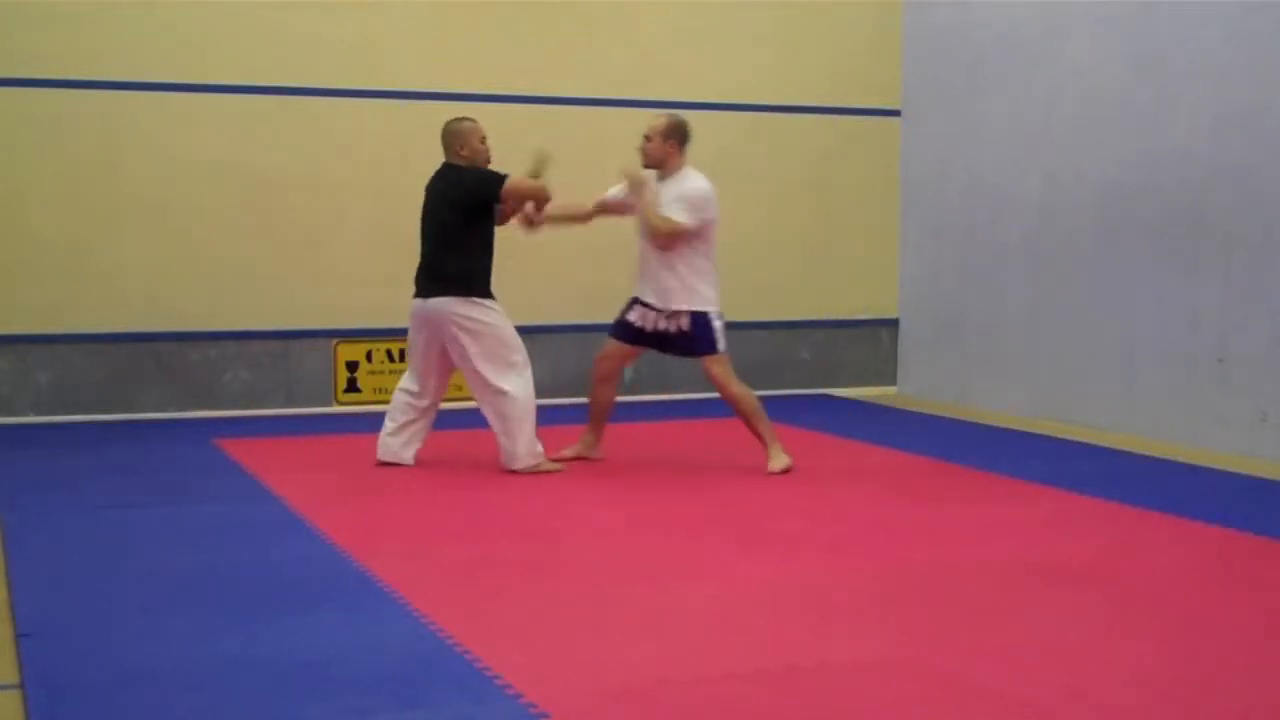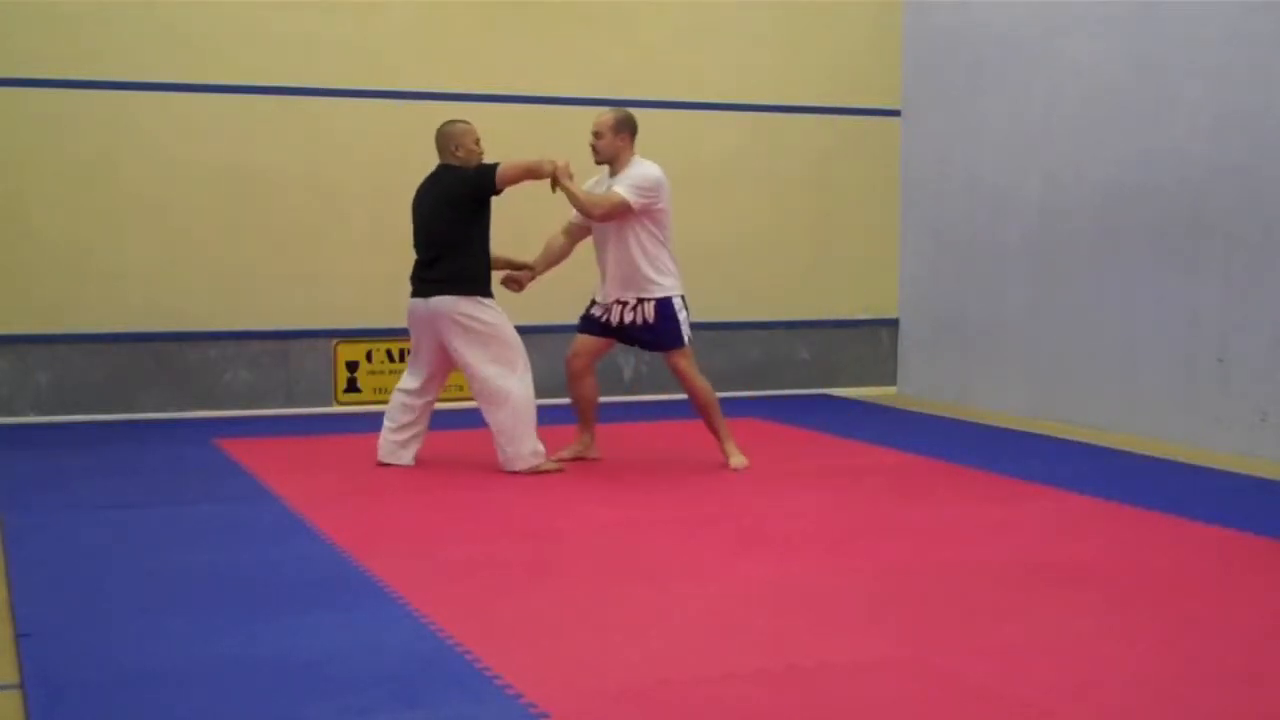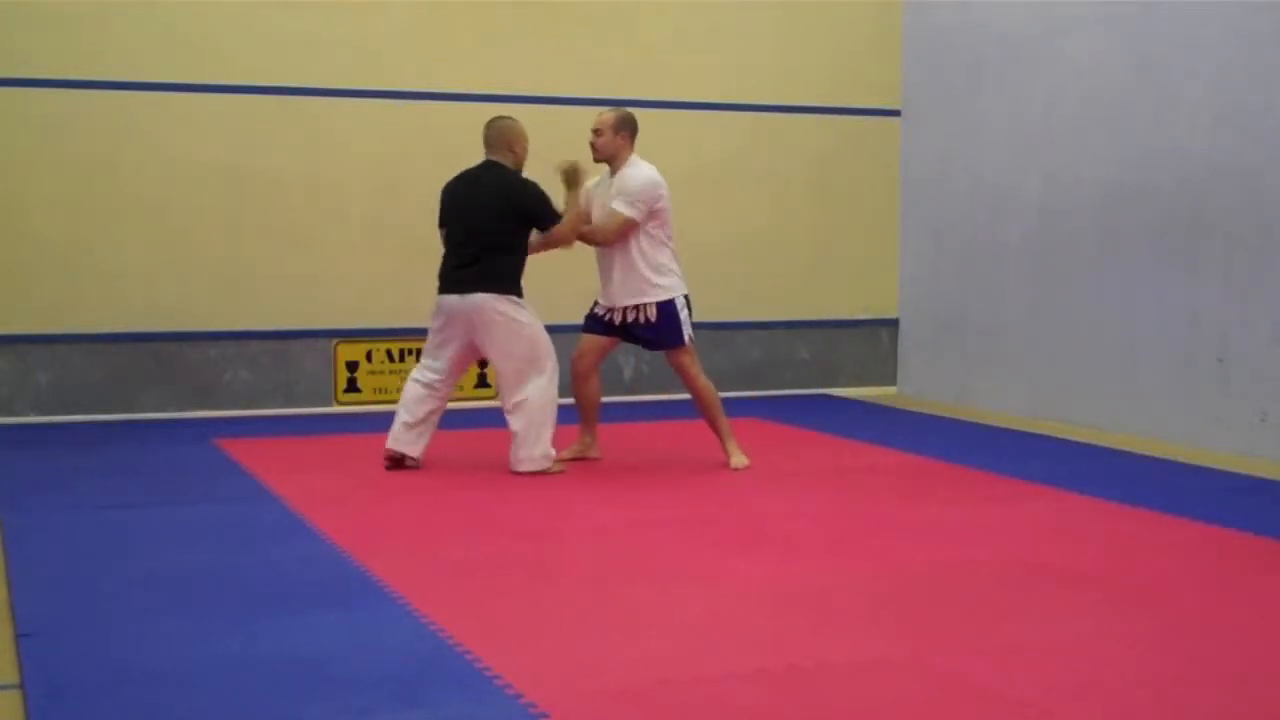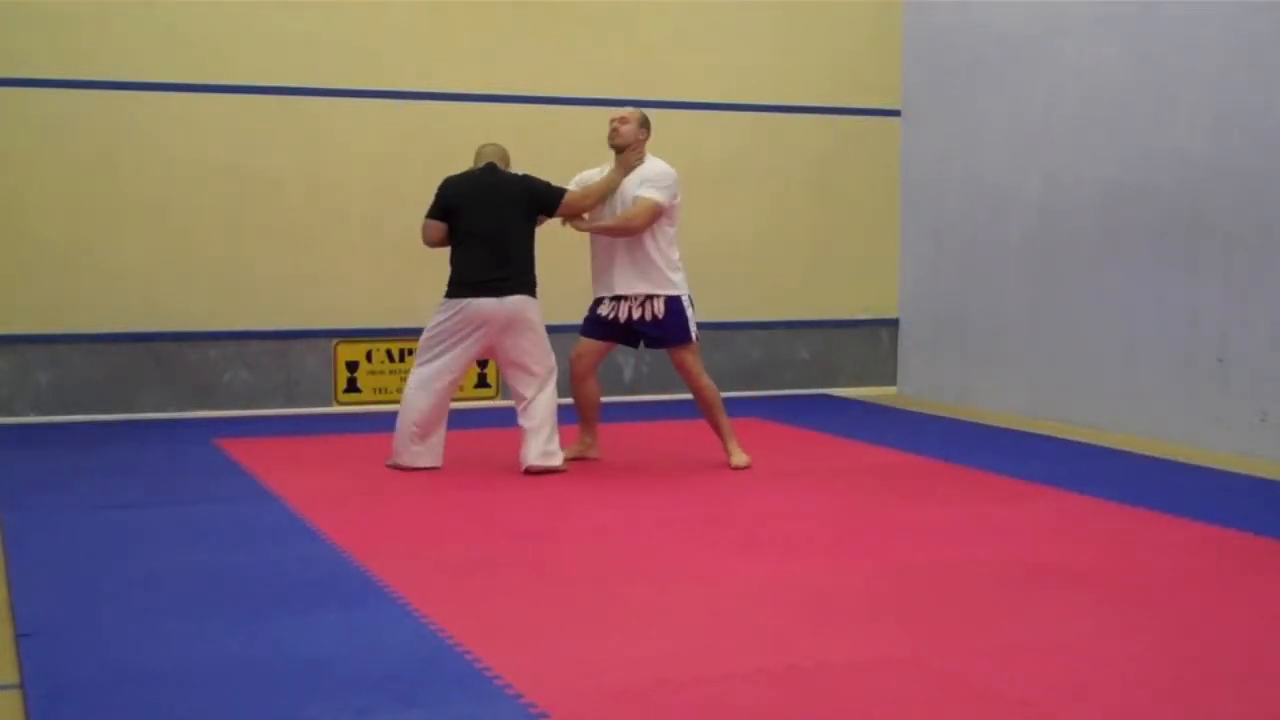
dt=0.4s
person 1, frame 1
left shoulder: (696, 189)
right shoulder: (644, 183)
left elbow: (663, 238)
right elbow: (592, 210)
left wrist: (643, 197)
right wrist: (545, 215)
left hip: (694, 305)
right hip: (651, 300)
left knee: (722, 378)
right knee: (605, 364)
left ankle: (773, 449)
right ankle: (591, 443)
person 1, frame 2
left shoulder: (647, 176)
right shoulder: (597, 185)
left elbow: (599, 211)
right elbow: (567, 237)
left wrist: (565, 183)
right wrist: (530, 272)
left hip: (657, 295)
right hip: (613, 296)
left knee: (686, 371)
right knee: (577, 361)
left ankle: (729, 446)
right ankle: (586, 442)
person 1, frame 3
left shoulder: (642, 179)
right shoulder: (599, 186)
left elbow: (607, 235)
right elbow: (575, 228)
left hip: (659, 295)
right hip: (615, 296)
left knee: (689, 371)
right knee: (582, 362)
left ankle: (731, 446)
right ankle: (587, 442)
person 1, frame 4
left shoulder: (660, 173)
right shoulder: (591, 178)
left elbow: (637, 221)
left wrist: (590, 225)
left hip: (662, 291)
right hip: (613, 293)
left knee: (691, 370)
right knee: (581, 363)
left ankle: (730, 445)
right ankle: (587, 442)
person 2, frame 1
left shoulder: (443, 183)
right shoulder: (472, 181)
left elbow: (494, 216)
right elbow: (532, 191)
left wrist: (525, 200)
right wrist: (539, 194)
left hip: (428, 299)
right hip: (463, 302)
left knee: (422, 380)
right knee: (508, 371)
left ankle: (393, 448)
right ankle: (524, 455)
person 2, frame 2
left shoulder: (429, 190)
right shoulder: (467, 181)
right elbow: (528, 168)
left wrist: (504, 263)
right wrist: (553, 170)
left hip: (424, 301)
right hip: (462, 302)
left knee: (420, 378)
right knee: (508, 370)
left ankle: (394, 450)
right ankle: (524, 456)
person 2, frame 3
left shoulder: (456, 186)
right shoulder: (522, 190)
right elbow: (564, 236)
right wrist: (573, 191)
left hip: (451, 297)
right hip: (497, 300)
left knee: (432, 372)
right knee: (535, 371)
left ankle: (402, 446)
right ankle: (534, 457)
person 2, frame 4
left shoulder: (453, 186)
right shoulder: (526, 187)
left elbow: (431, 236)
right elbow: (578, 203)
right wrist: (619, 172)
left hip: (466, 302)
right hip: (517, 302)
left knee: (429, 375)
right knee: (536, 377)
left ankle: (410, 453)
right ankle: (541, 456)
